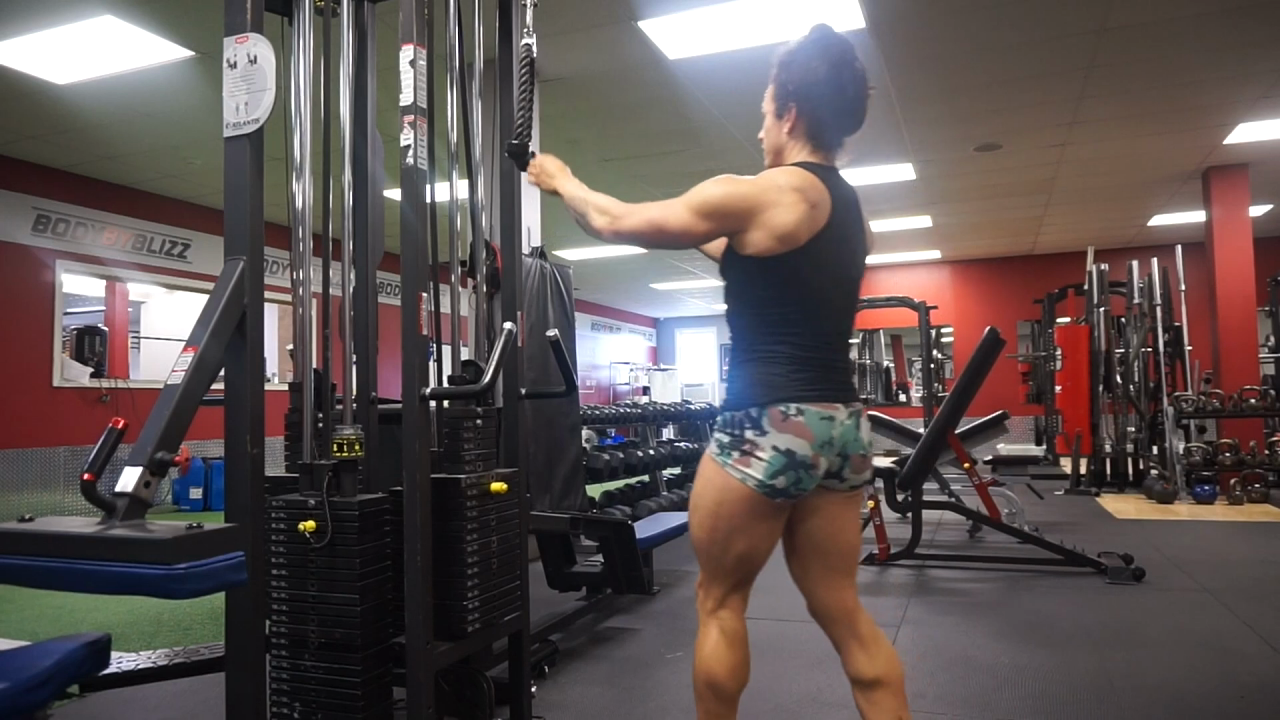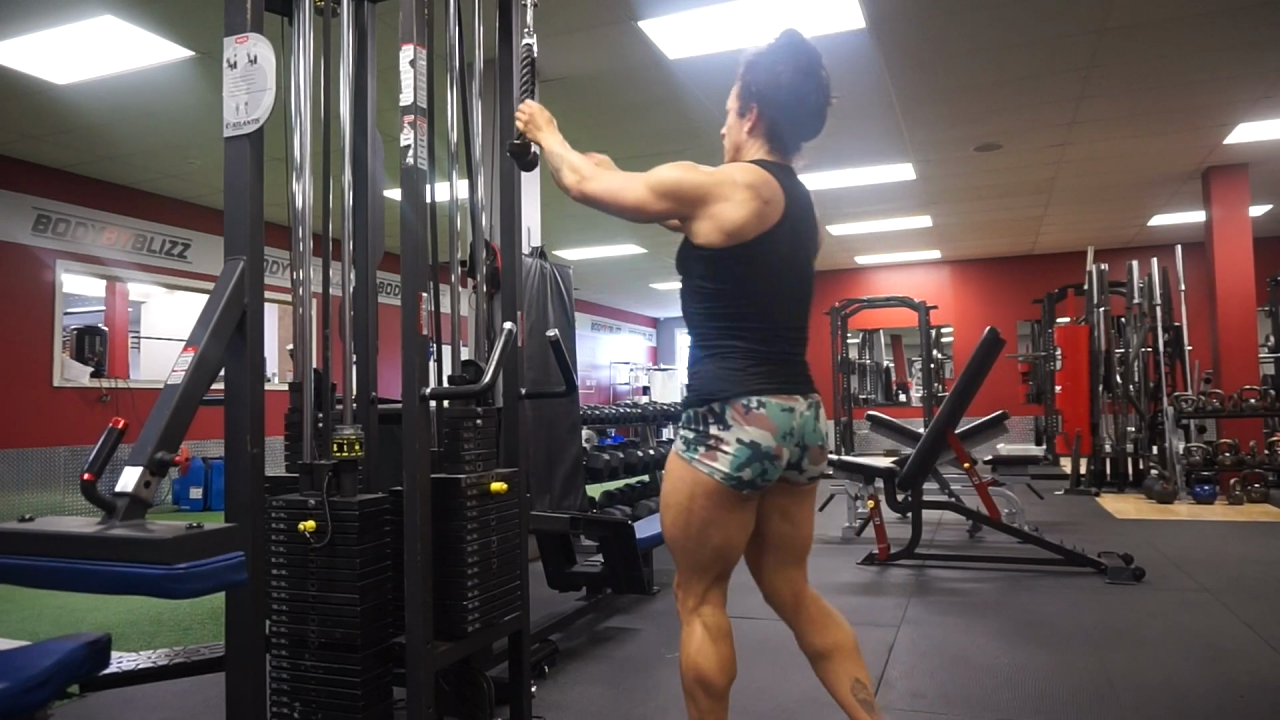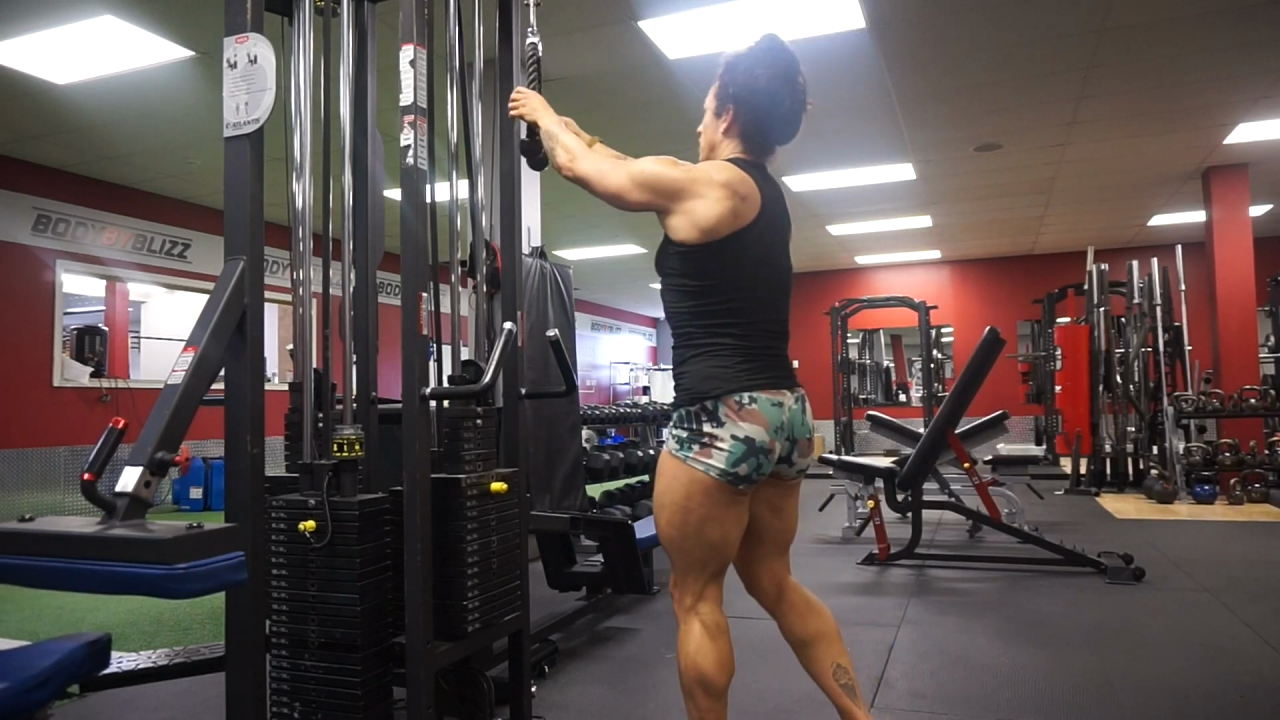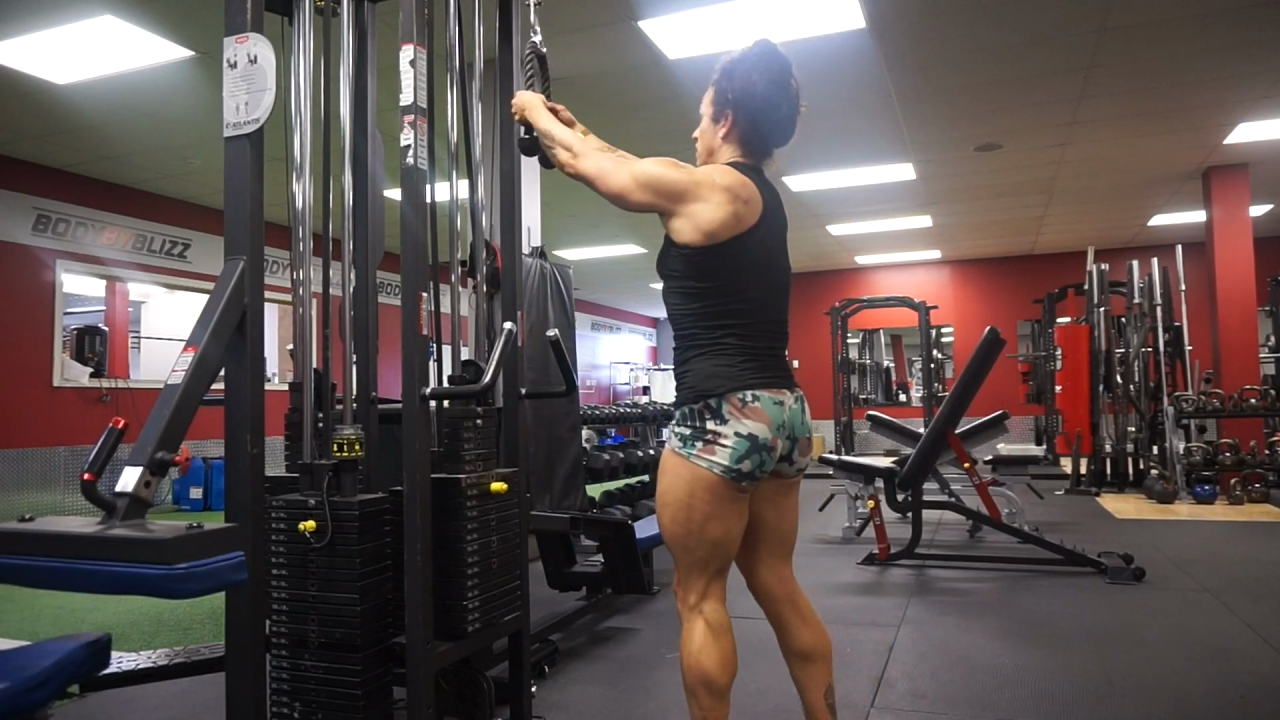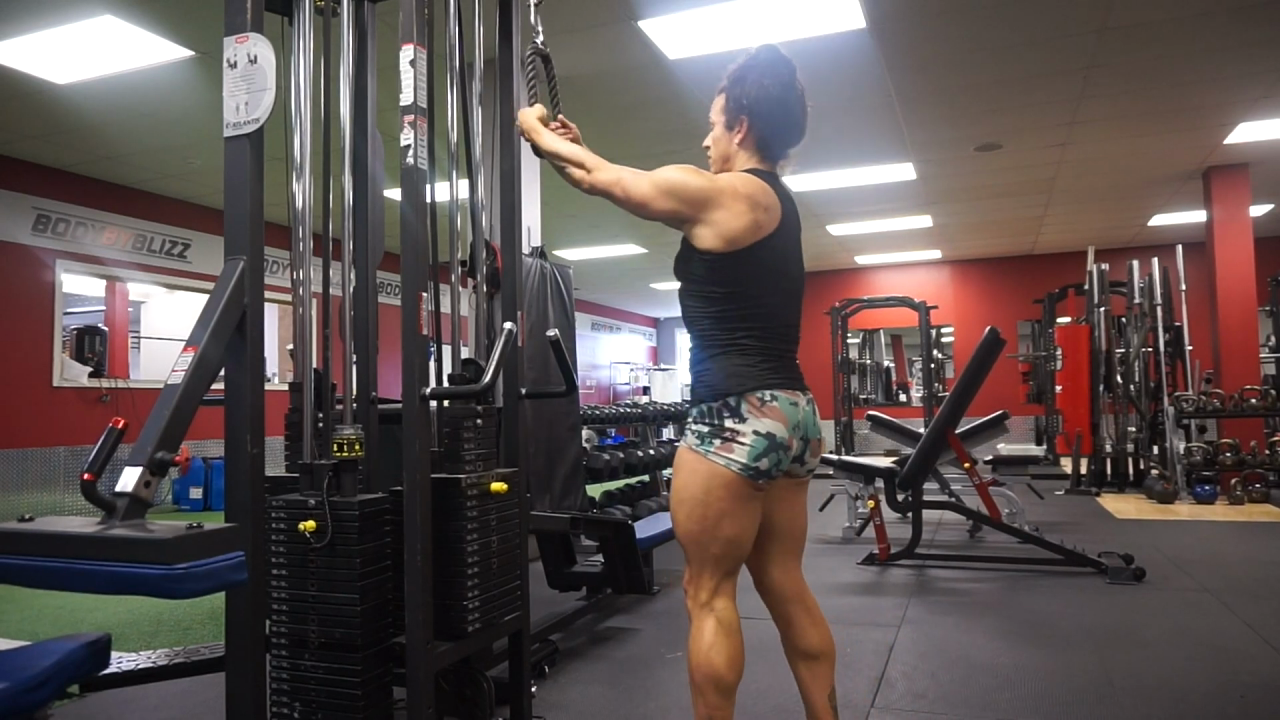
dt=0.2s
person 1, frame 1
left shoulder: (760, 195)
right shoulder: (847, 210)
left elbow: (620, 224)
left wrist: (563, 183)
right wrist: (698, 236)
left hip: (768, 428)
right hip: (838, 423)
left knee: (719, 603)
right knee: (842, 613)
person 1, frame 2
left shoulder: (717, 187)
right shoulder: (797, 204)
left elbow: (583, 185)
left wrist: (547, 135)
right wrist: (621, 174)
left hip: (732, 421)
right hip: (799, 417)
left knee: (699, 600)
right knee: (792, 593)
person 1, frame 3
left shoulder: (698, 184)
right shoulder: (766, 197)
left elbow: (573, 166)
left wrist: (540, 114)
right wrist: (589, 139)
left hip: (722, 418)
right hip: (782, 411)
left knee: (695, 599)
right knee: (773, 583)
person 1, frame 4
left shoulder: (701, 186)
right shoulder: (761, 197)
left elbow: (579, 165)
right elbow: (630, 171)
left wrist: (535, 113)
right wrist: (577, 127)
left hip: (722, 416)
right hip: (780, 410)
left knee: (699, 597)
right knee: (776, 587)
person 1, frame 5
left shoulder: (721, 194)
right shoulder: (771, 202)
left elbow: (597, 177)
right elbow: (634, 181)
left wrist: (538, 131)
right wrist: (577, 141)
left hip: (737, 417)
right hip: (788, 412)
left knee: (708, 595)
right knee: (784, 588)
